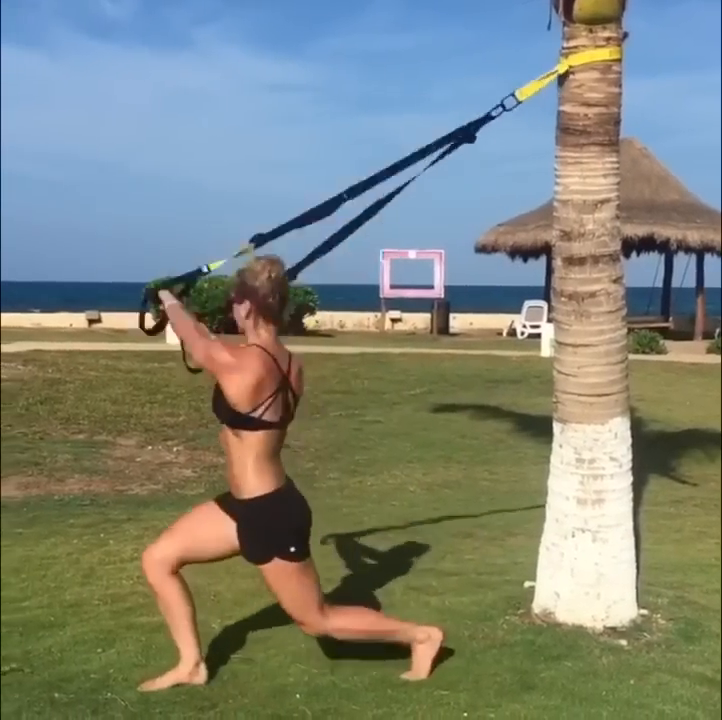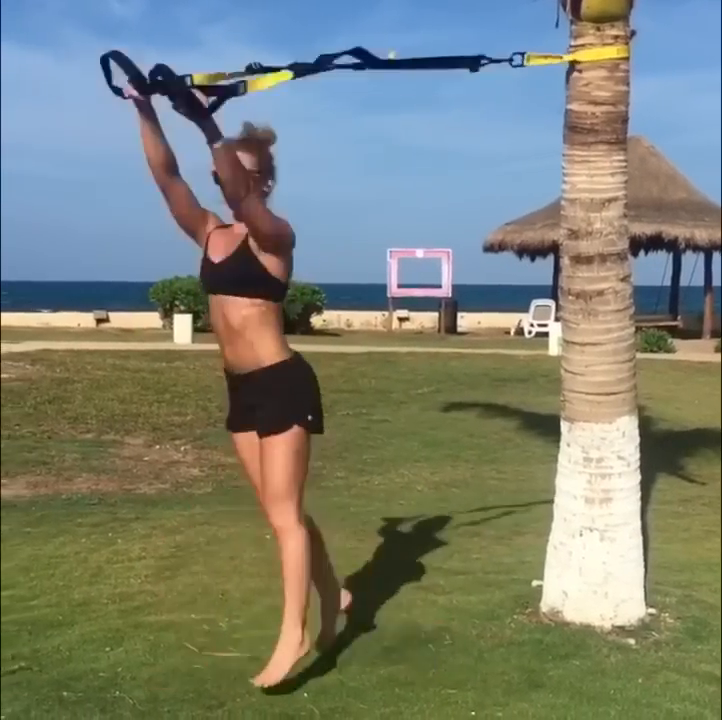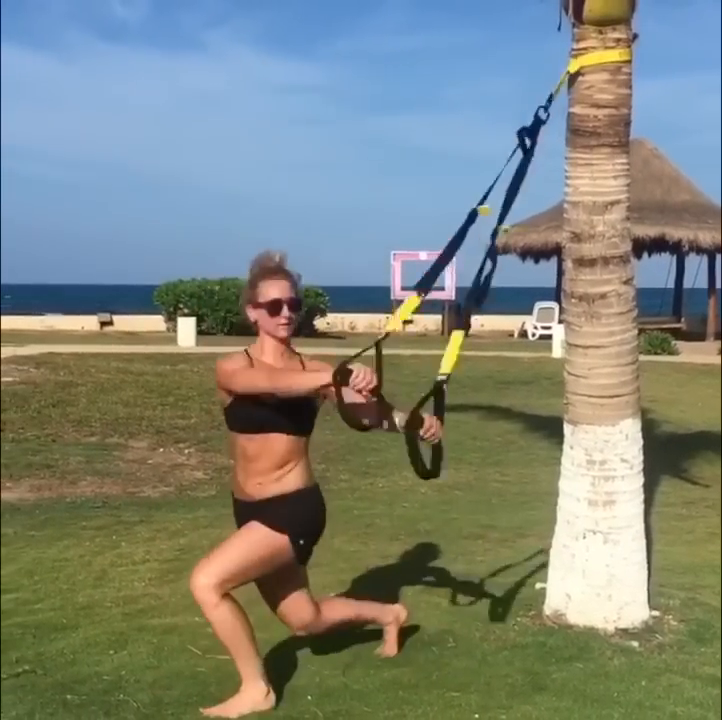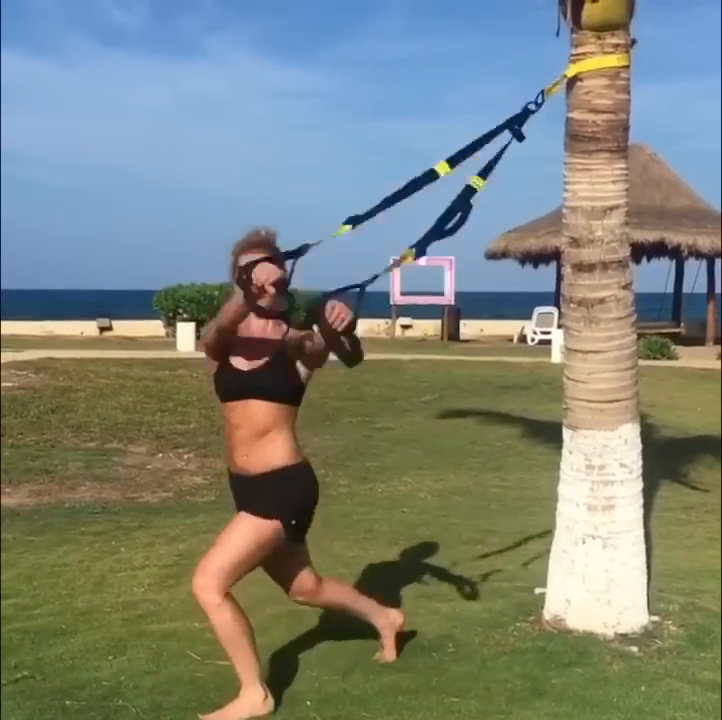
dt=0.3s
person 1, frame 1
left shoulder: (240, 363)
right shoulder: (285, 364)
left elbow: (193, 341)
left wrist: (170, 305)
right wrist: (180, 308)
left hip: (268, 512)
right hip: (252, 501)
left knee: (317, 620)
right knee: (156, 561)
left ankle: (421, 639)
right ankle: (191, 664)
person 1, frame 2
left shoulder: (273, 235)
right shoulder: (211, 234)
left elbow: (241, 192)
right elbow: (168, 178)
left wrist: (209, 126)
right wrist: (144, 113)
left hip: (283, 386)
right hip: (243, 389)
left knee: (283, 510)
right knee: (281, 510)
left ankle: (294, 633)
right ankle: (331, 596)
person 1, frame 3
left shoulder: (314, 370)
right shoulder: (230, 368)
left elbow: (367, 411)
right elbow: (273, 386)
left wrist: (409, 420)
right wrist: (337, 379)
left hip: (294, 509)
right hip: (250, 512)
left knee: (205, 583)
right knee: (304, 618)
right ankle: (387, 615)
person 1, frame 4
left shoulder: (299, 342)
right shoulder: (220, 343)
left elbow: (319, 353)
right elbow: (220, 328)
left wrist: (333, 330)
right wrist: (246, 290)
left hip: (285, 486)
right hip: (246, 488)
left knee: (208, 583)
right knee: (305, 587)
right ankle: (383, 618)
